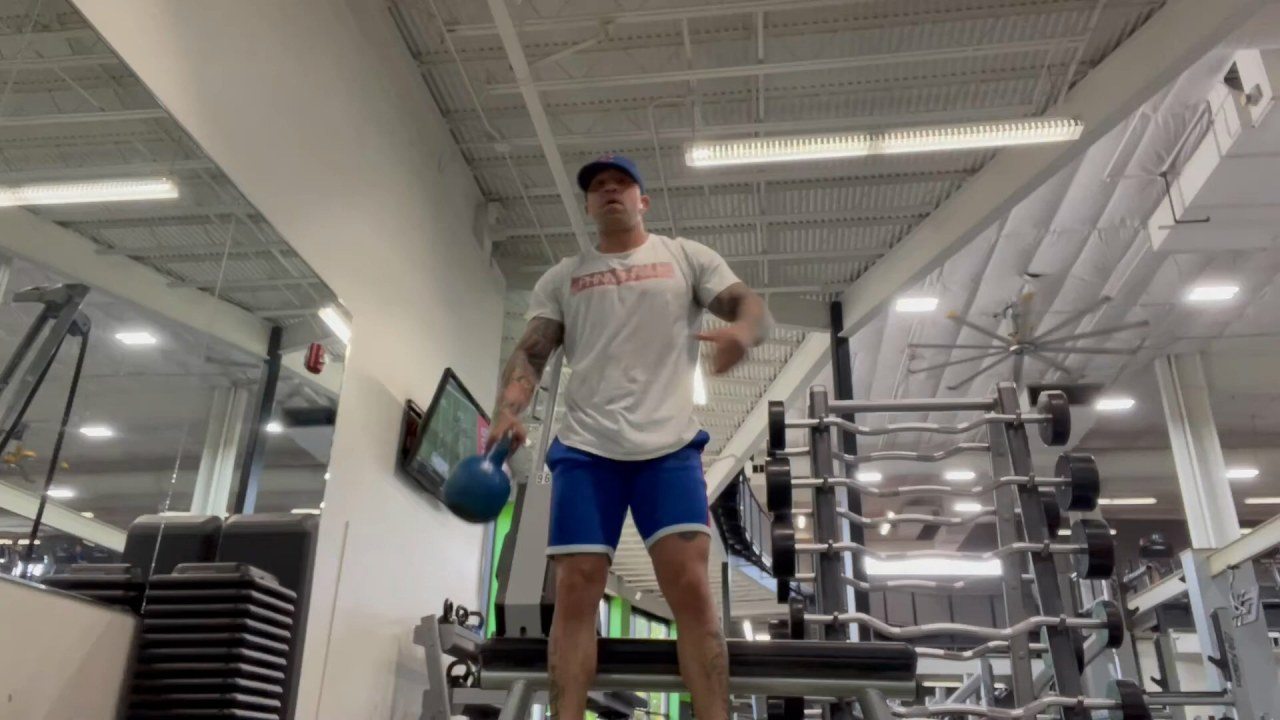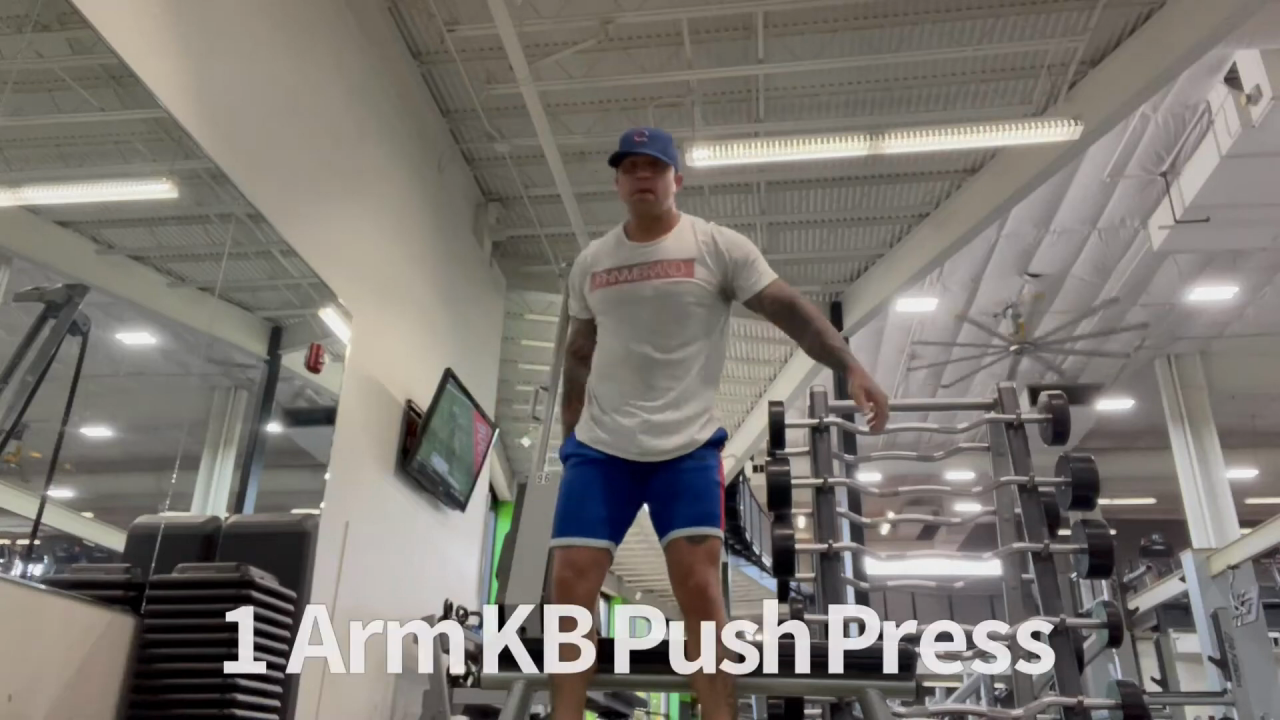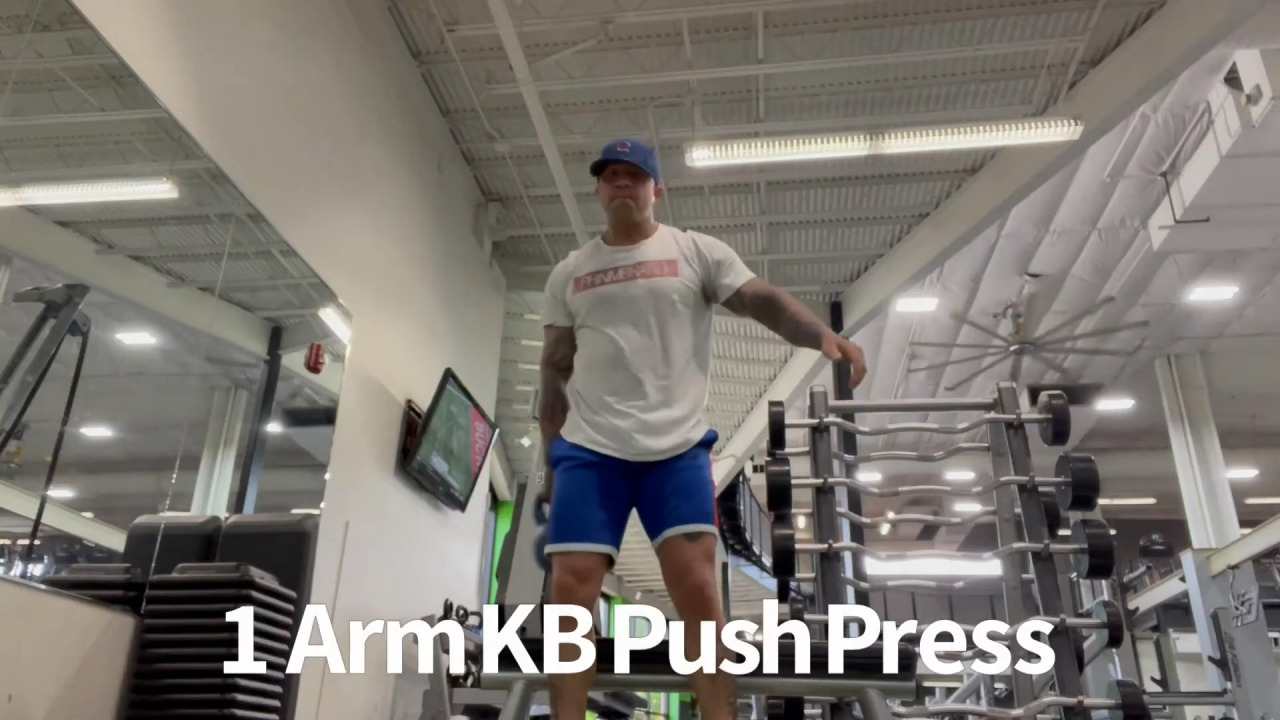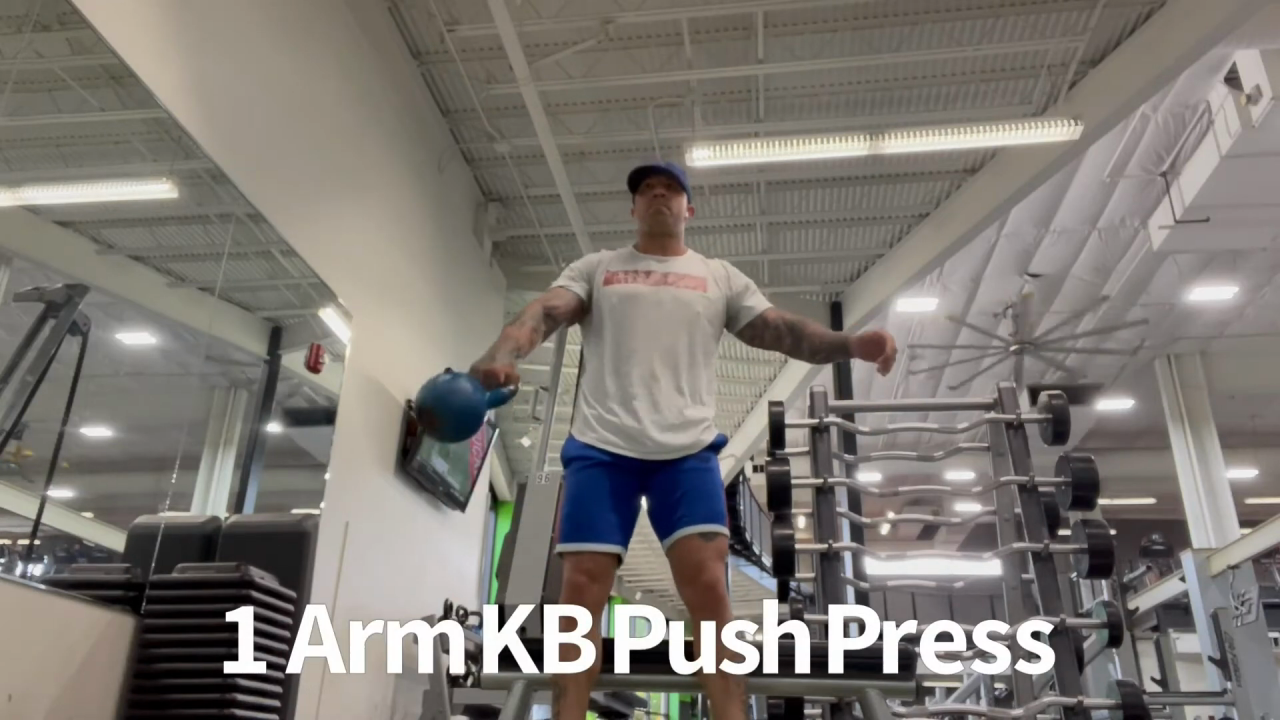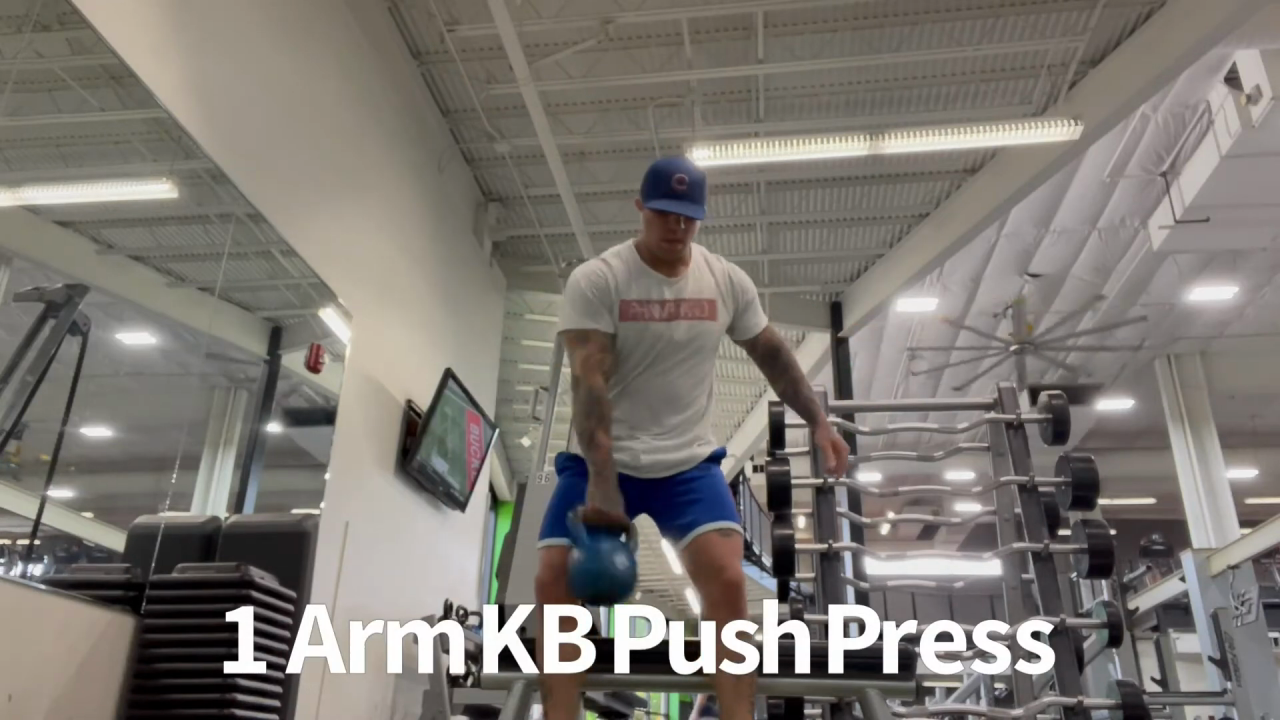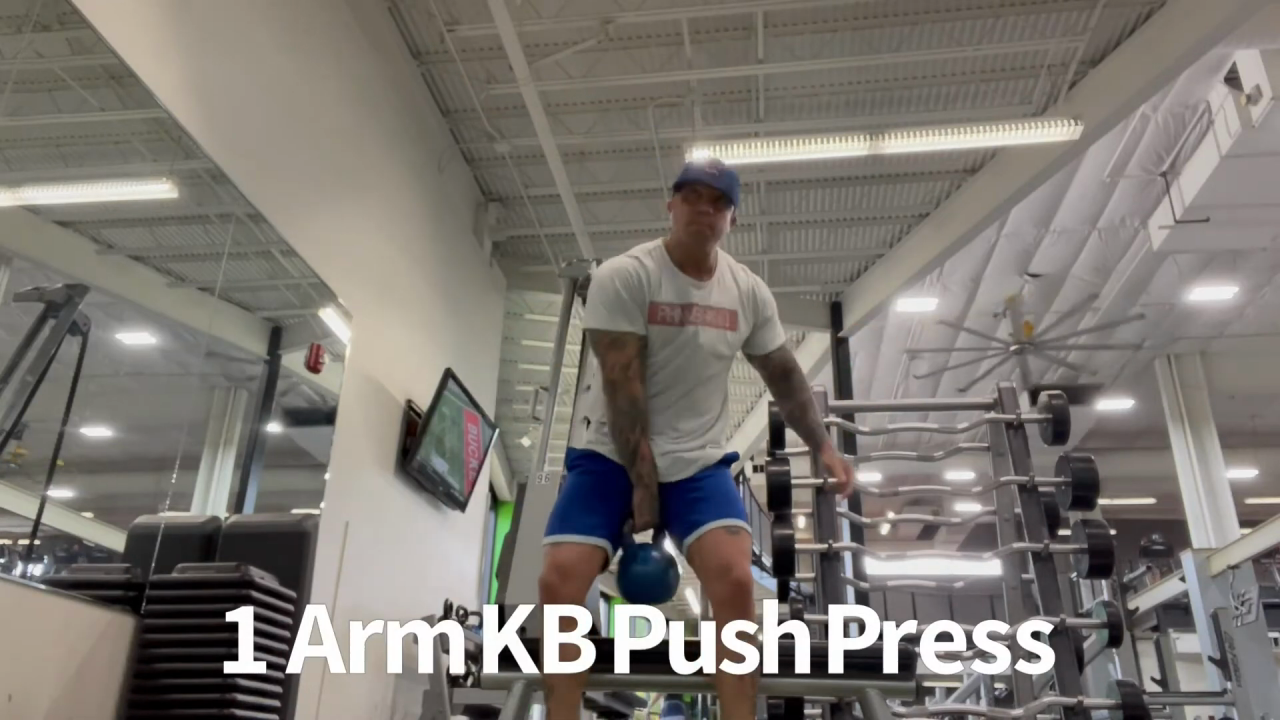
dt=0.5s
person 1, frame 1
left shoulder: (687, 257)
right shoulder: (562, 277)
left elbow: (745, 302)
right elbow: (531, 352)
left wrist: (742, 327)
right wrist: (507, 411)
left hip: (669, 446)
right hip: (585, 450)
left knee: (691, 587)
right knee: (575, 592)
person 1, frame 2
left shoulder: (720, 247)
right shoulder: (591, 262)
left elbow: (790, 310)
left wrist: (854, 368)
right wrist: (568, 442)
left hip: (687, 447)
right hip: (598, 448)
left knee: (699, 589)
right knee: (570, 587)
person 1, frame 3
left shoulder: (697, 252)
right shoulder: (570, 272)
left elbow: (765, 302)
right elbow: (554, 370)
left wrist: (824, 335)
right wrist: (550, 463)
left hip: (678, 448)
right hip: (589, 450)
left knee: (697, 590)
right knee: (570, 590)
person 1, frame 4
left shoulder: (721, 278)
right shoulder: (595, 269)
left elbow: (783, 332)
right elbow: (544, 313)
left wrist: (852, 343)
right wrist: (502, 352)
left hip: (687, 450)
right hip: (601, 446)
left knee: (707, 587)
right knee: (581, 589)
person 1, frame 5
left shoulder: (728, 281)
right shoulder: (595, 279)
left elbow: (772, 354)
right elbow: (589, 381)
left wrist: (817, 421)
right wrist: (601, 480)
left hip: (689, 463)
right hip: (602, 460)
left knee: (727, 583)
right knee: (555, 585)
person 1, frame 6
left shoulder: (749, 292)
right shoulder: (621, 276)
left elbow: (783, 374)
right elbow: (623, 388)
left wrist: (823, 446)
right wrist: (641, 486)
left hip: (699, 463)
right hip: (610, 457)
left knee: (735, 581)
right knee: (559, 584)
